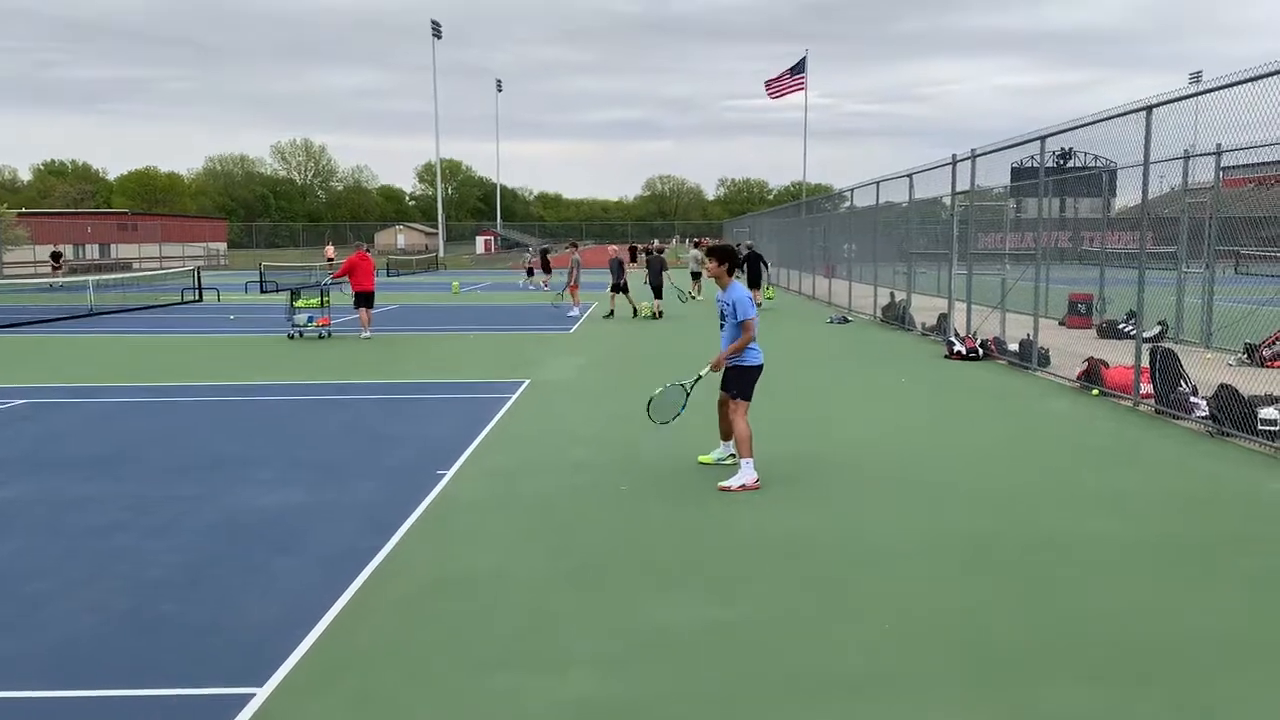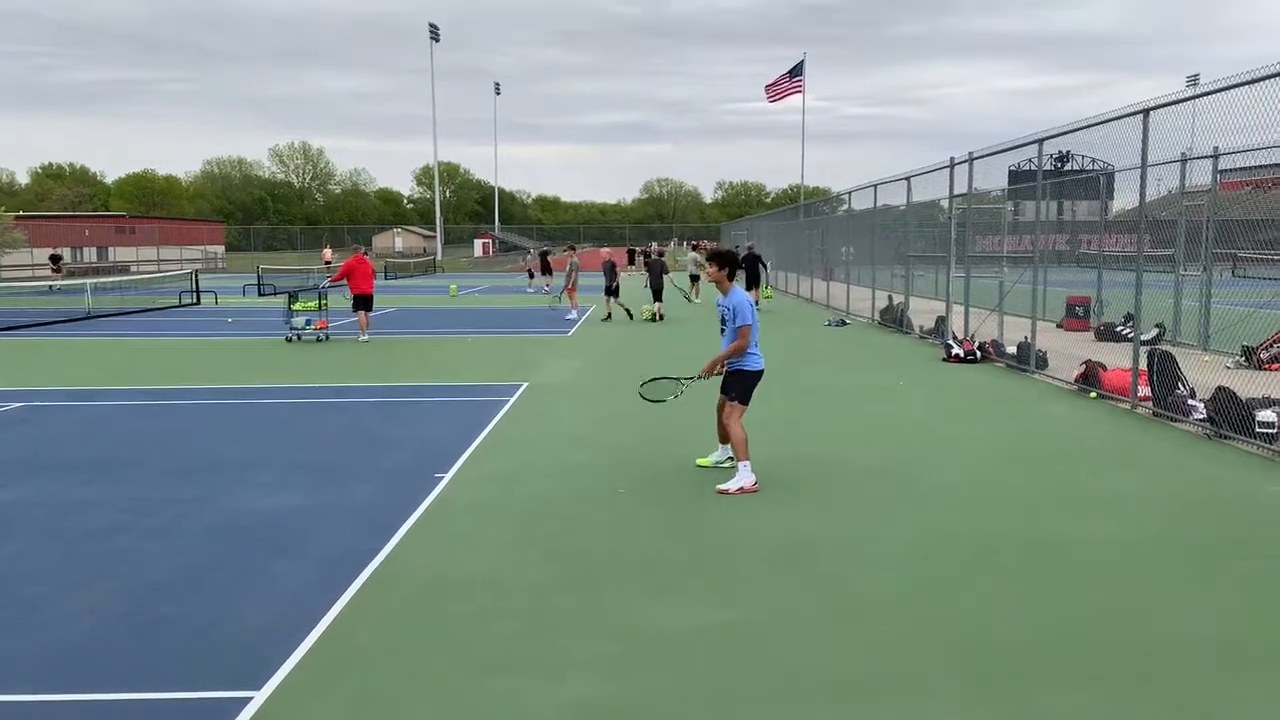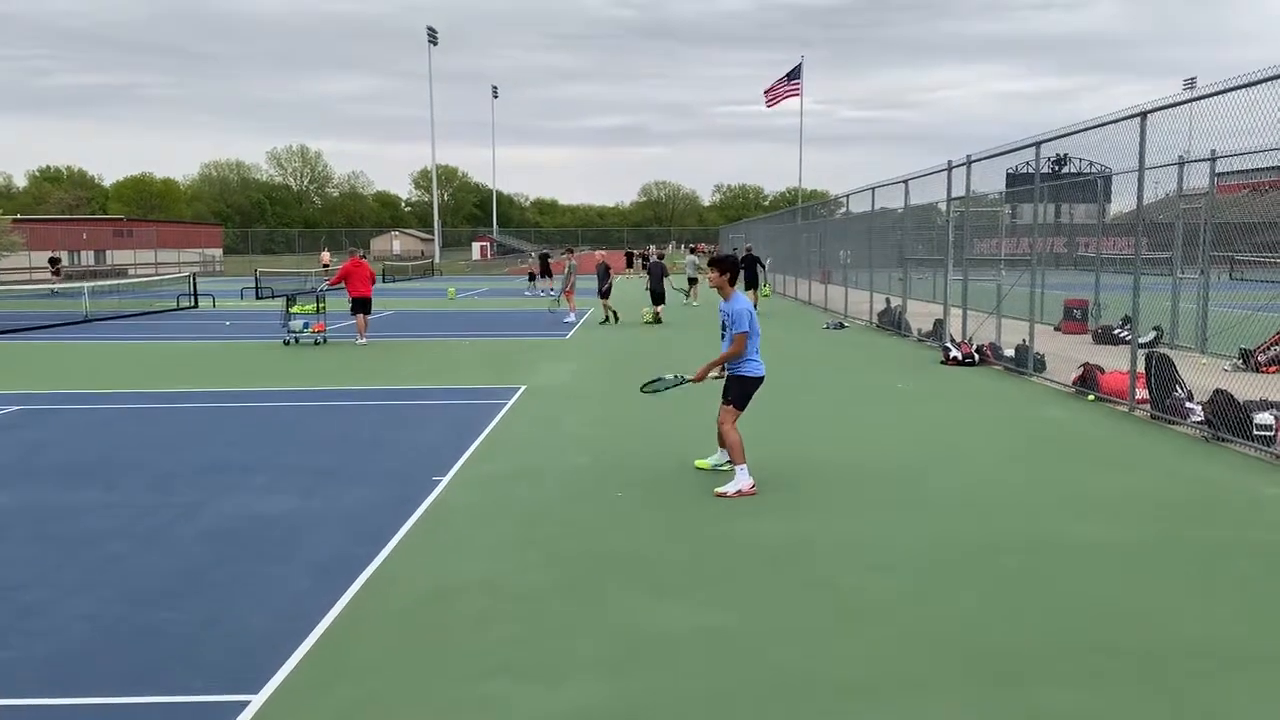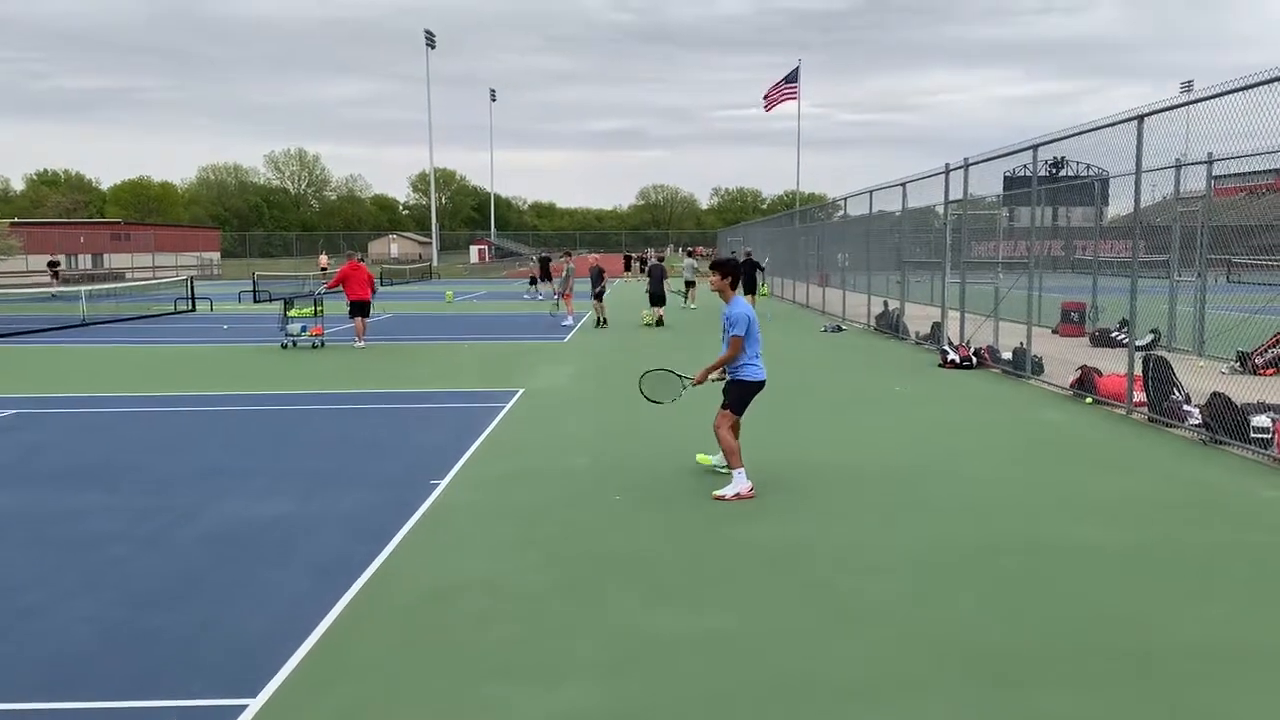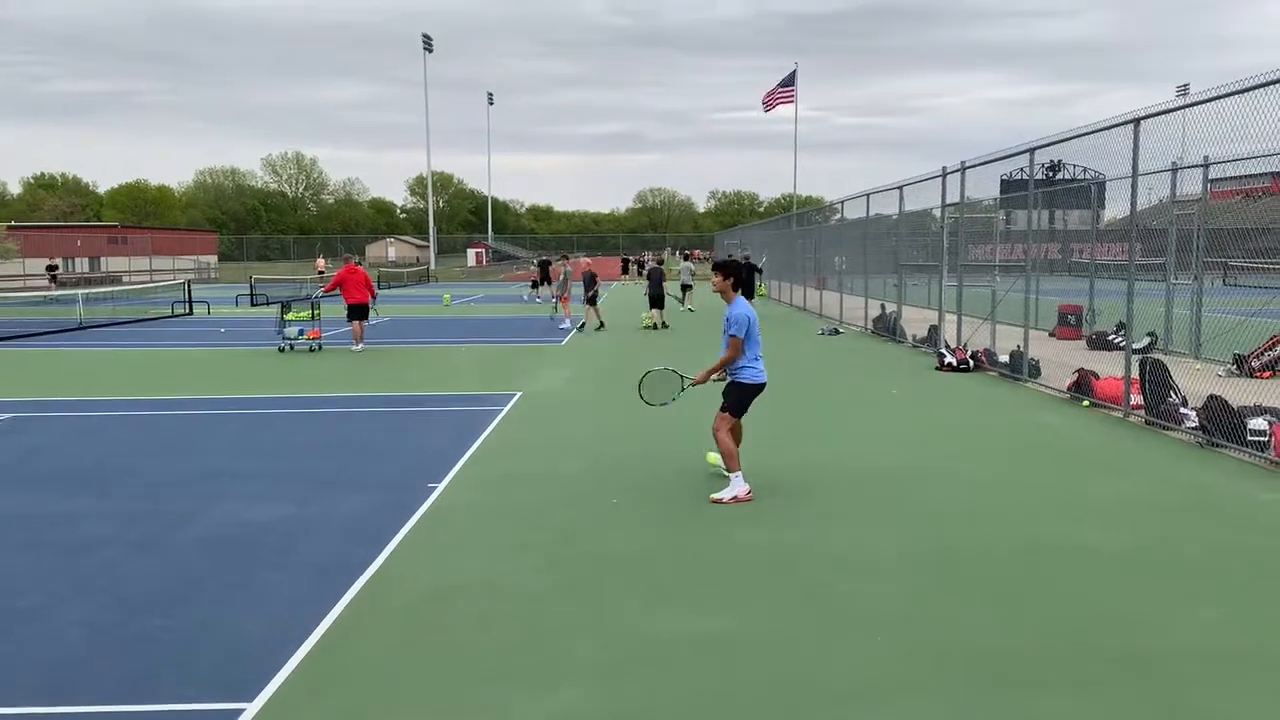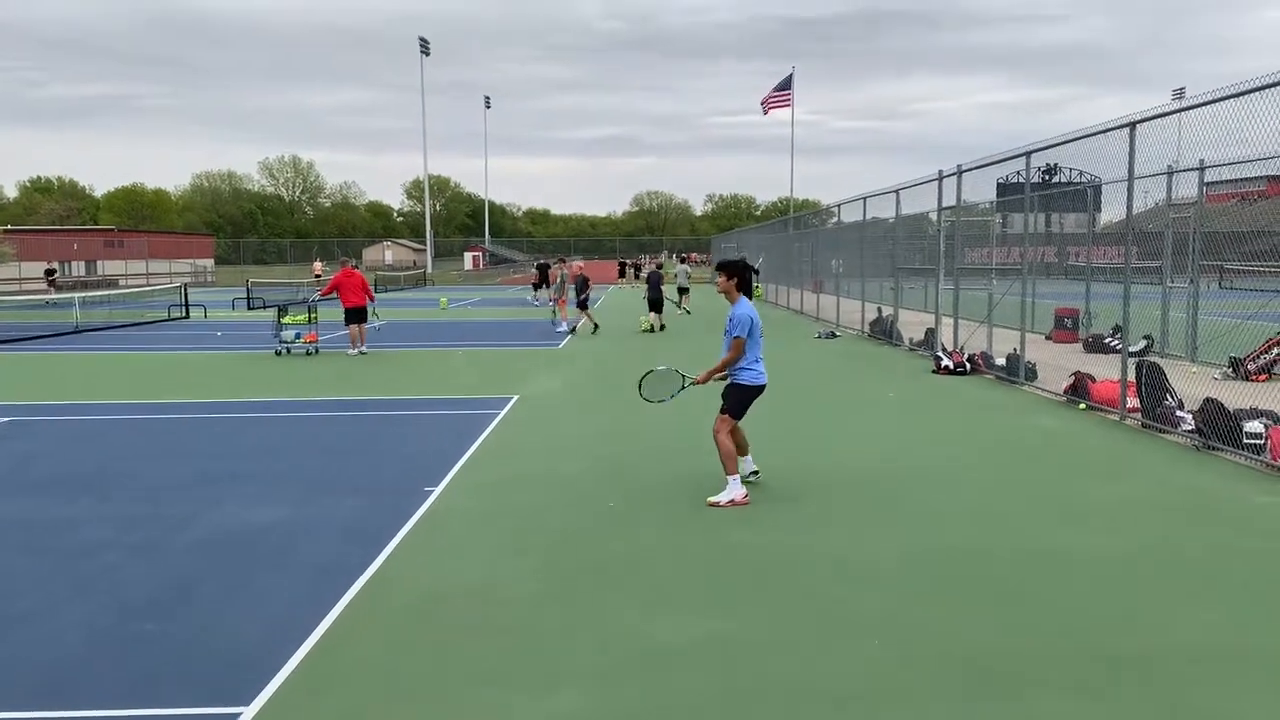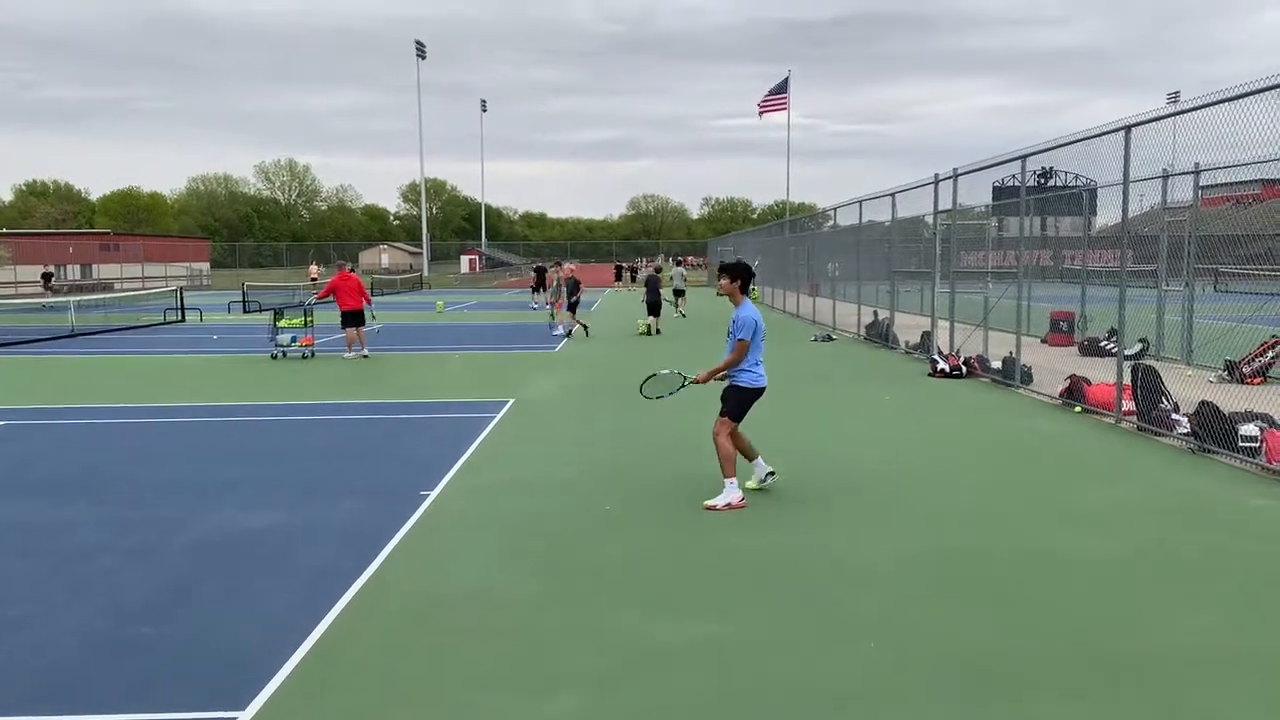
dt=0.1s
person 1, frame 1
left shoulder: (739, 296)
right shoulder: (721, 294)
left elbow: (748, 336)
left wrist: (721, 358)
right wrist: (723, 357)
left hip: (747, 362)
right hip: (735, 361)
left knee: (736, 414)
right knee: (723, 404)
left ankle: (748, 474)
right ankle: (726, 451)
person 1, frame 2
left shoulder: (740, 301)
right shoulder: (722, 299)
left elbow: (743, 342)
left wrist: (714, 362)
right wrist: (721, 361)
left hip: (747, 366)
right hip: (734, 365)
left knee: (731, 417)
right knee: (722, 408)
left ankle: (746, 476)
right ankle: (724, 454)
person 1, frame 3
left shoulder: (740, 307)
right shoulder: (725, 304)
left elbow: (737, 349)
left wrist: (706, 368)
right wrist: (721, 366)
left hip: (747, 372)
right hip: (738, 371)
left knee: (725, 421)
right knee: (727, 415)
left ankle: (744, 480)
right ankle: (723, 457)
person 1, frame 4
left shoulder: (739, 311)
right shoulder: (729, 307)
left elbow: (733, 352)
left wrist: (706, 372)
right wrist: (722, 369)
left hip: (747, 376)
right hip: (739, 374)
left knee: (721, 424)
right knee: (729, 418)
left ankle: (742, 483)
right ankle: (724, 459)
person 1, frame 5
left shoulder: (739, 312)
right shoulder: (733, 307)
left elbow: (733, 353)
left wrist: (707, 373)
right wrist: (723, 371)
left hip: (747, 378)
right hip: (743, 376)
left knee: (720, 427)
right knee: (731, 420)
left ankle: (739, 486)
right ankle: (728, 460)
person 1, frame 6
left shoulder: (742, 313)
right shoulder: (737, 308)
left elbow: (735, 354)
left wrist: (709, 373)
right wrist: (724, 371)
left hip: (746, 380)
right hip: (744, 377)
left knee: (720, 429)
right knee: (730, 424)
left ankle: (736, 489)
right ankle: (747, 466)
person 1, frame 7
left shoulder: (746, 316)
right shoulder: (739, 311)
left elbow: (738, 355)
left wrist: (710, 374)
right wrist: (723, 372)
left hip: (746, 383)
right hip: (742, 381)
left knee: (720, 432)
right knee: (730, 430)
left ankle: (732, 493)
right ankle: (762, 470)
